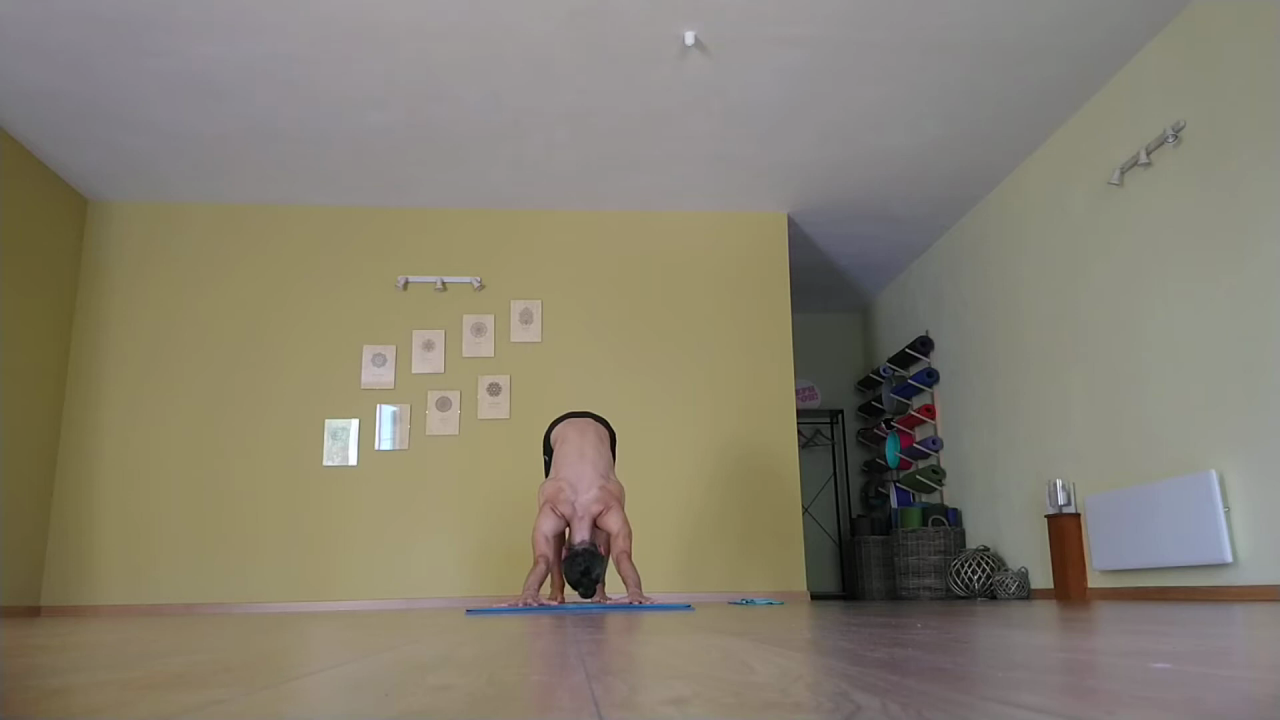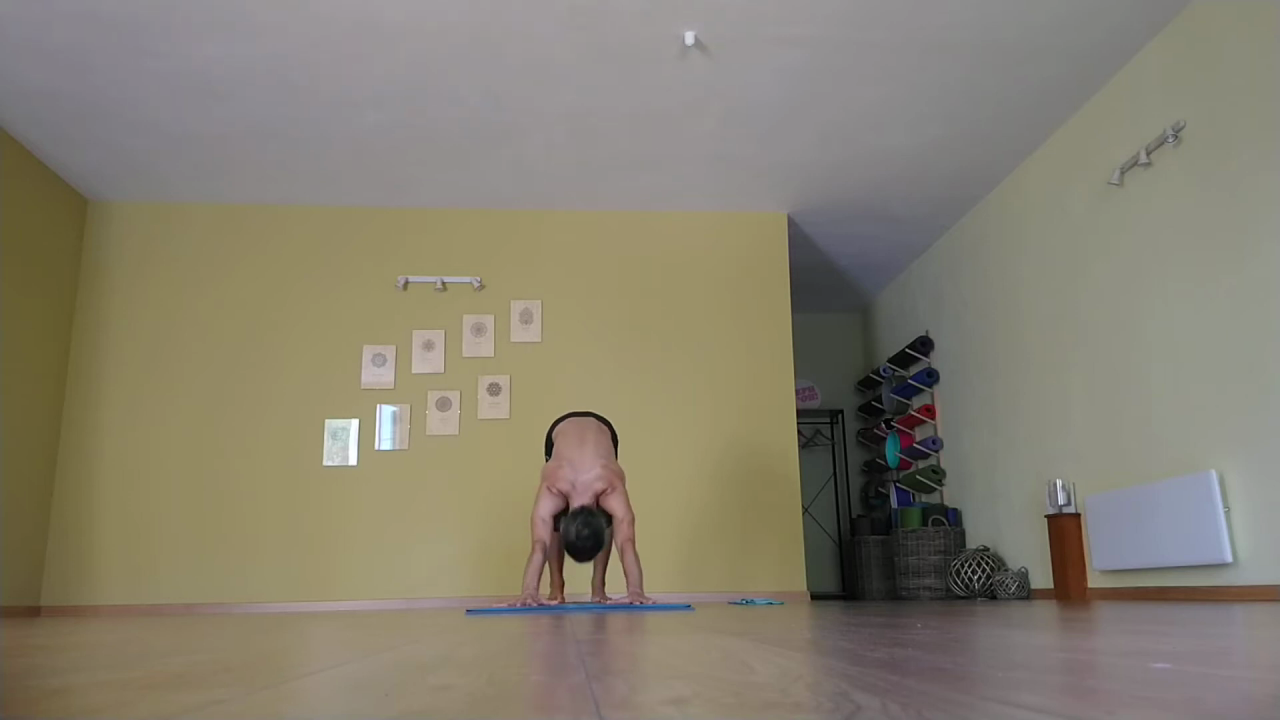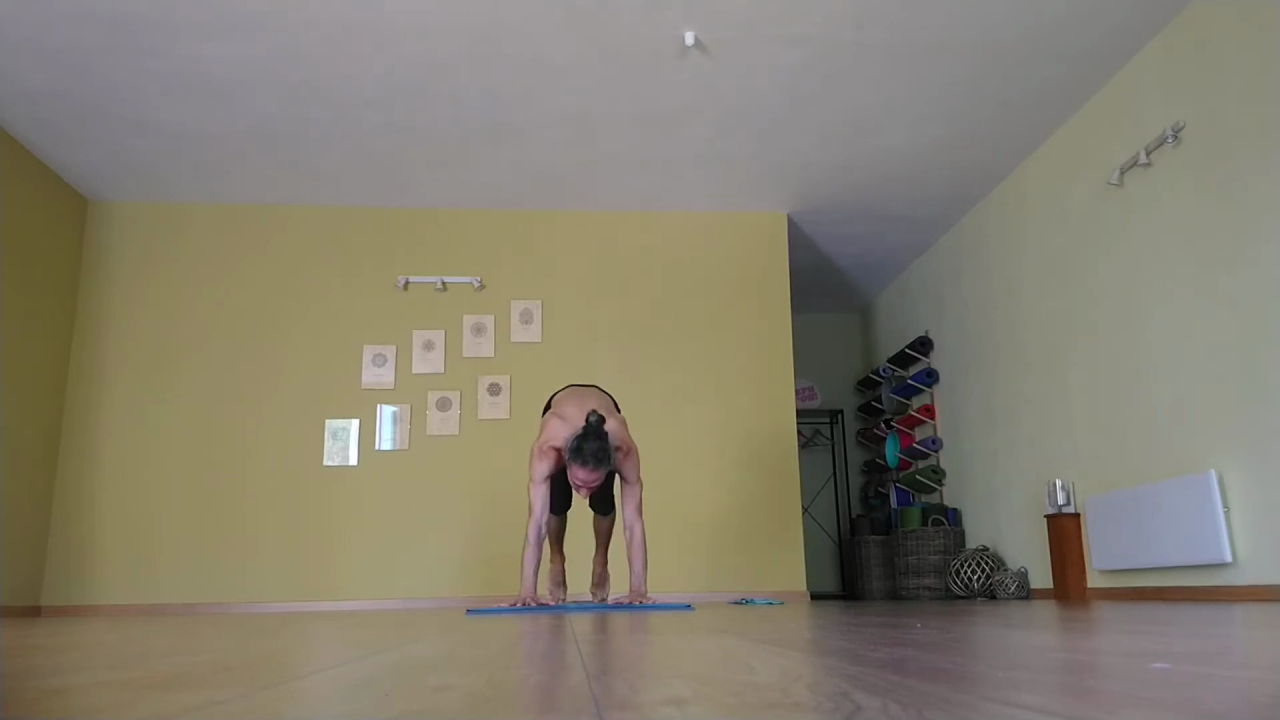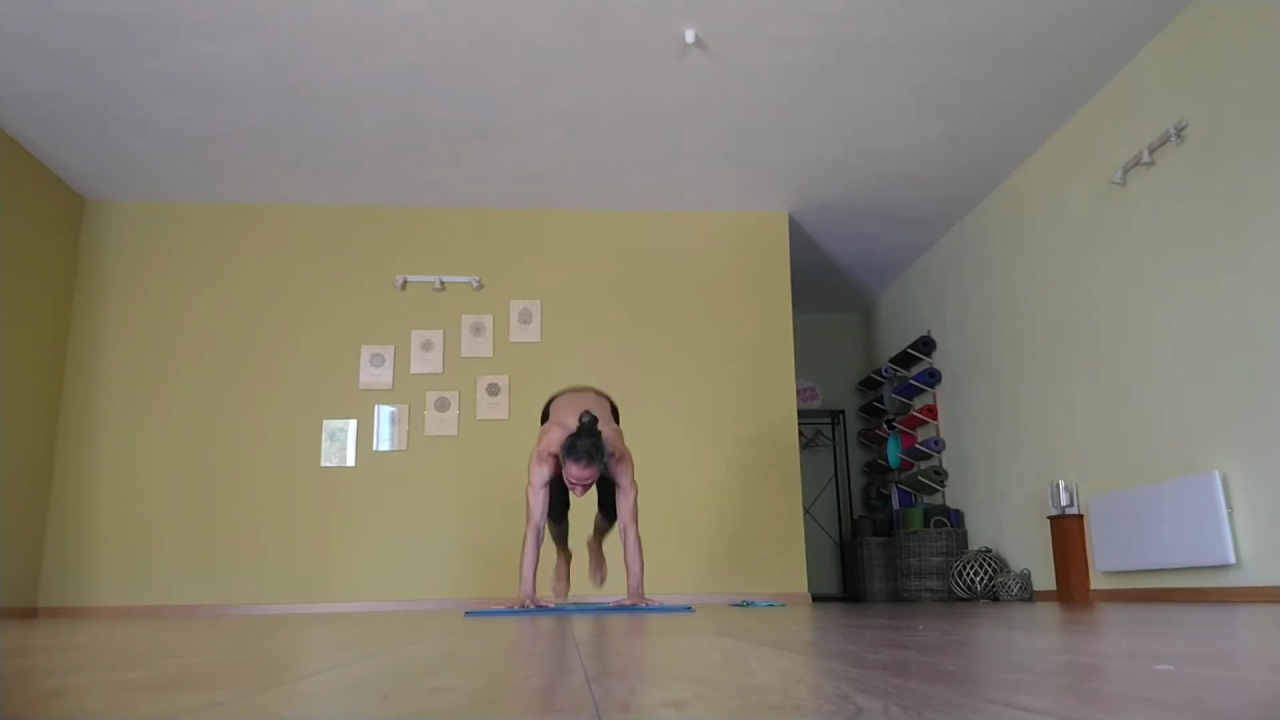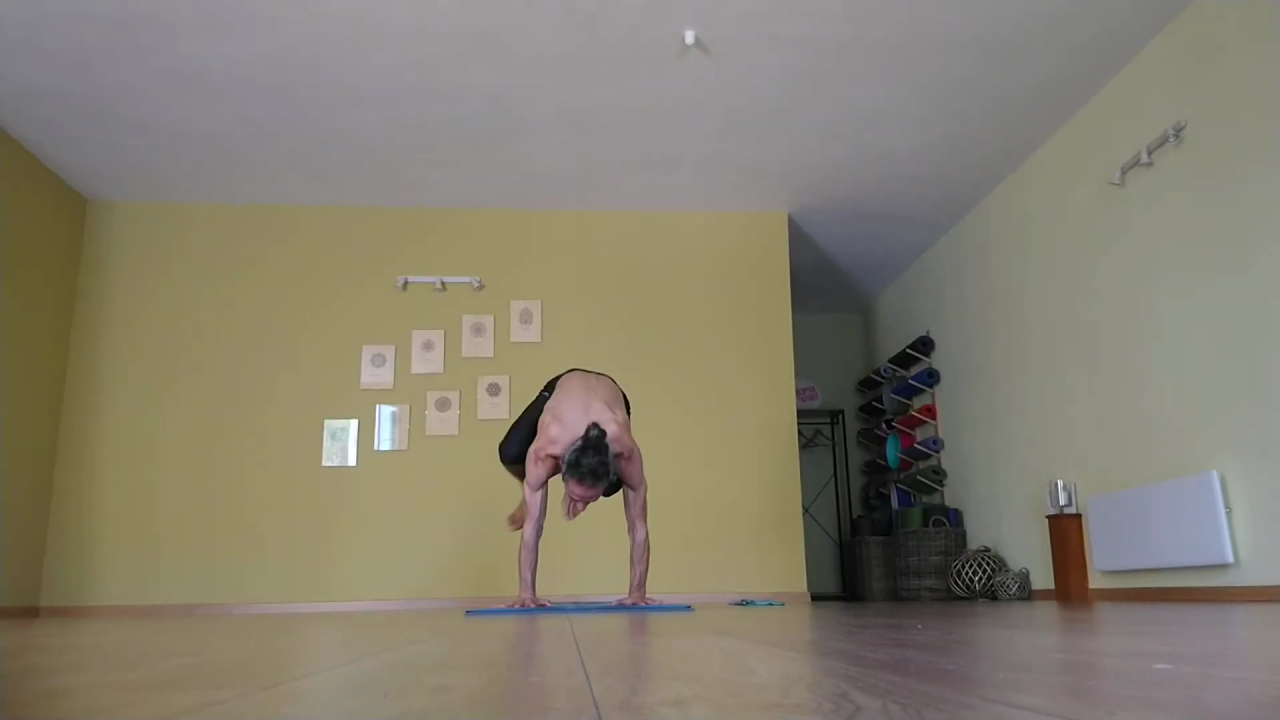
dt=1s
person 1, frame 1
left shoulder: (609, 507)
right shoulder: (553, 509)
left elbow: (623, 556)
right elbow: (541, 560)
left hip: (600, 429)
right hip: (559, 431)
left ankle: (600, 586)
right ankle: (556, 587)
person 1, frame 2
left shoulder: (612, 488)
right shoulder: (552, 489)
left elbow: (626, 542)
right elbow: (539, 544)
left wrist: (635, 591)
right wrist: (529, 592)
right hip: (560, 429)
left knee: (605, 518)
right knee: (553, 520)
left ankle: (599, 585)
right ankle: (556, 585)
person 1, frame 3
left shoulder: (623, 450)
right shoulder: (547, 449)
left elbow: (634, 522)
right elbow: (537, 521)
left knee: (603, 502)
right knee: (558, 502)
left ankle: (601, 562)
right ankle: (556, 561)
person 1, frame 4
left shoulder: (616, 454)
right shoulder: (546, 454)
left elbow: (629, 527)
right elbow: (534, 525)
left wrist: (636, 592)
right wrist: (526, 592)
left knee: (611, 511)
right knee: (556, 513)
left ankle: (595, 545)
right ankle: (562, 554)
person 1, frame 5
left shoulder: (624, 454)
right shoulder: (545, 452)
left elbow: (638, 526)
right elbow: (532, 525)
left wrist: (637, 591)
right wrist: (526, 591)
left hip: (608, 388)
right hip: (560, 386)
left knee: (619, 484)
right knee: (510, 455)
right ankle: (532, 493)
